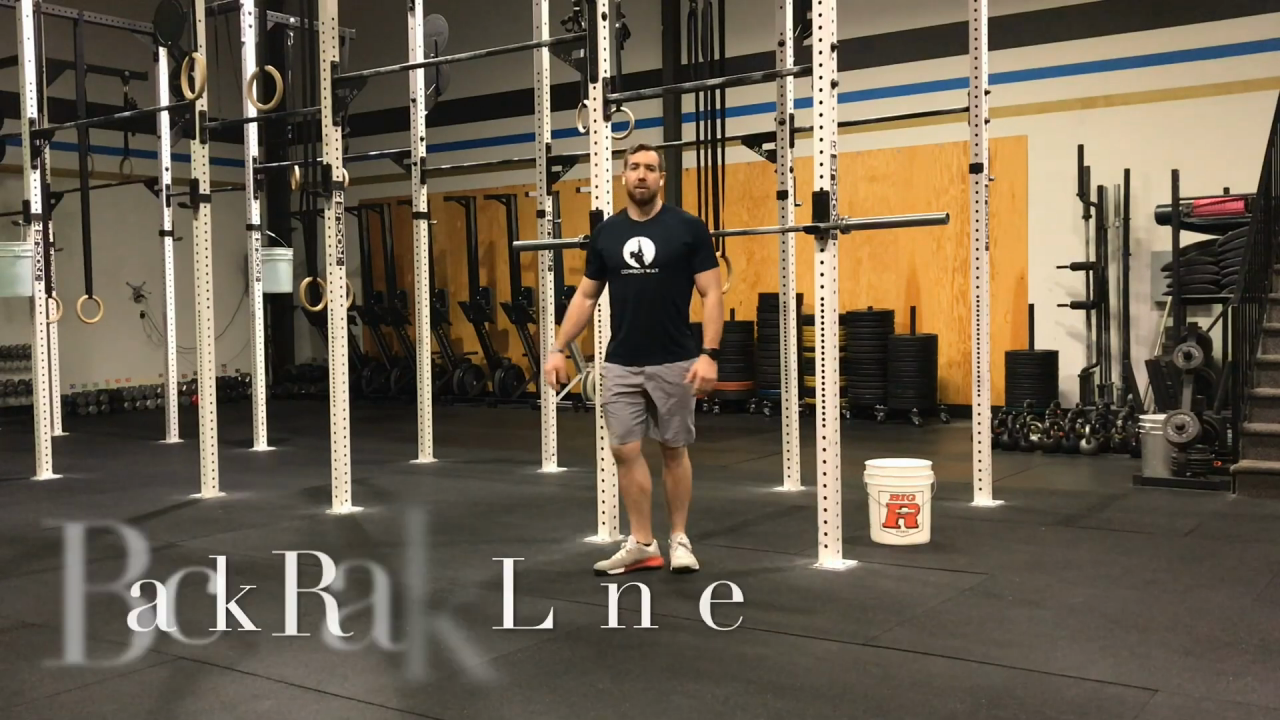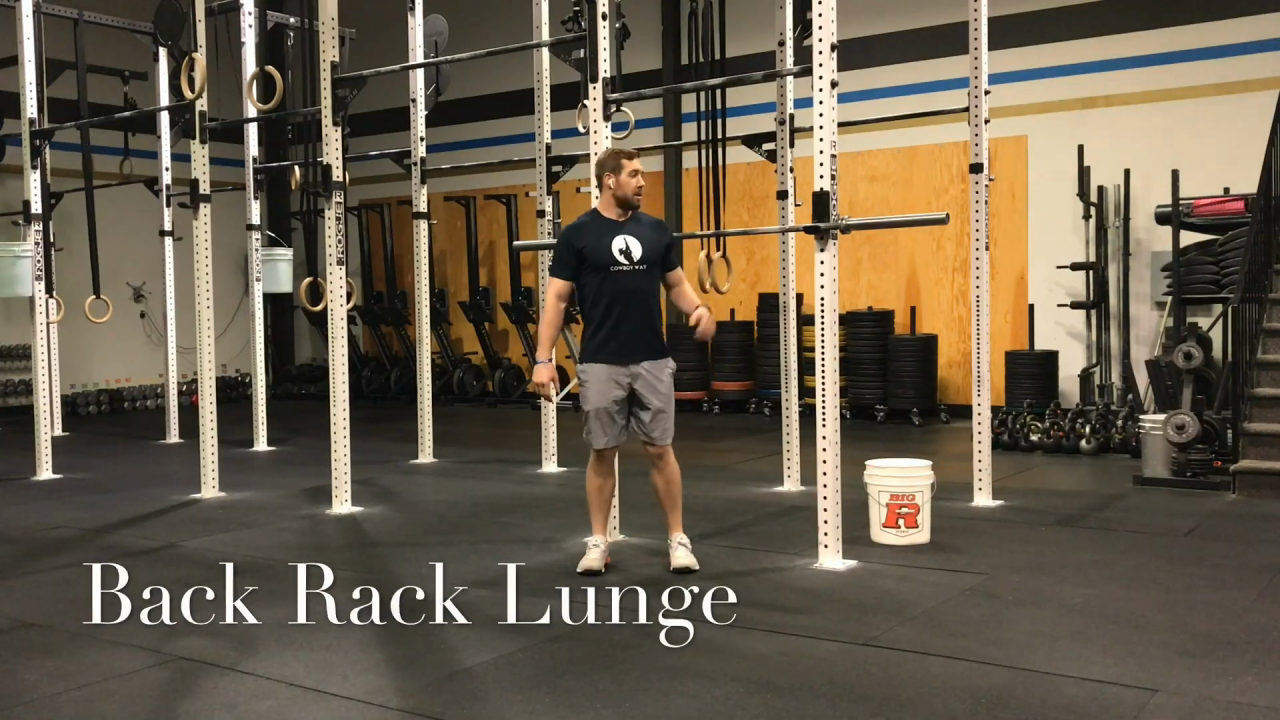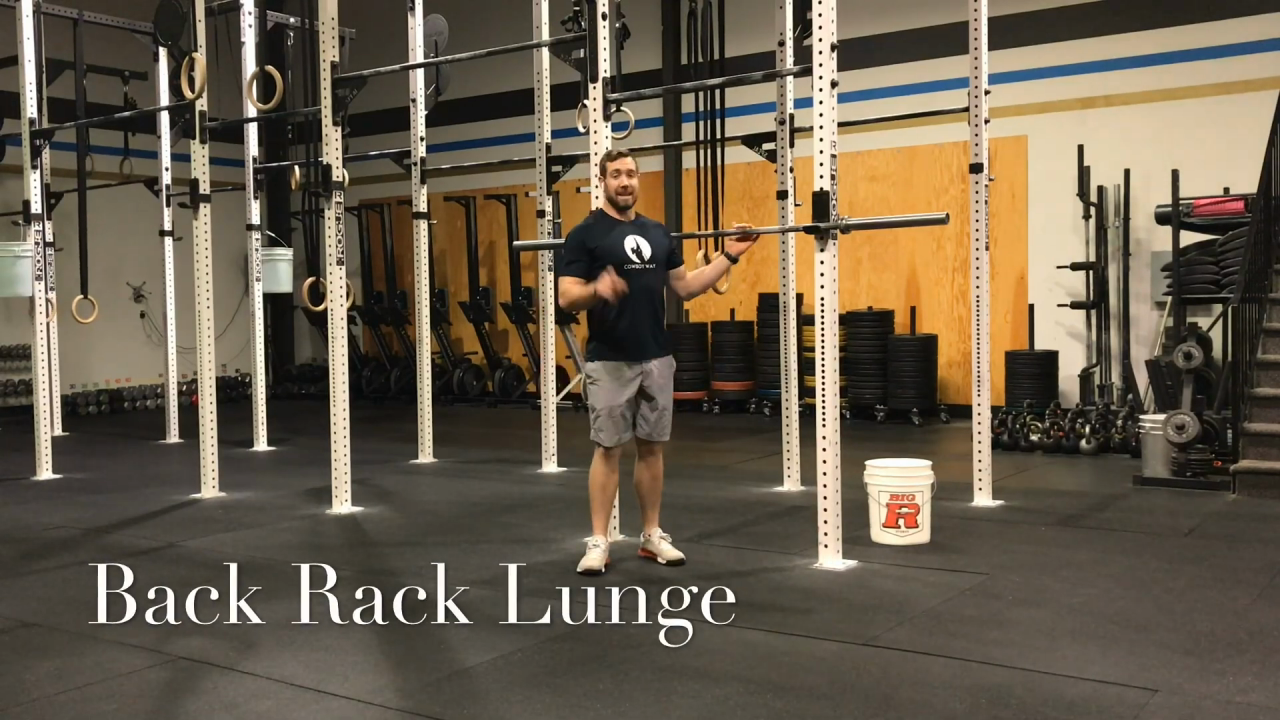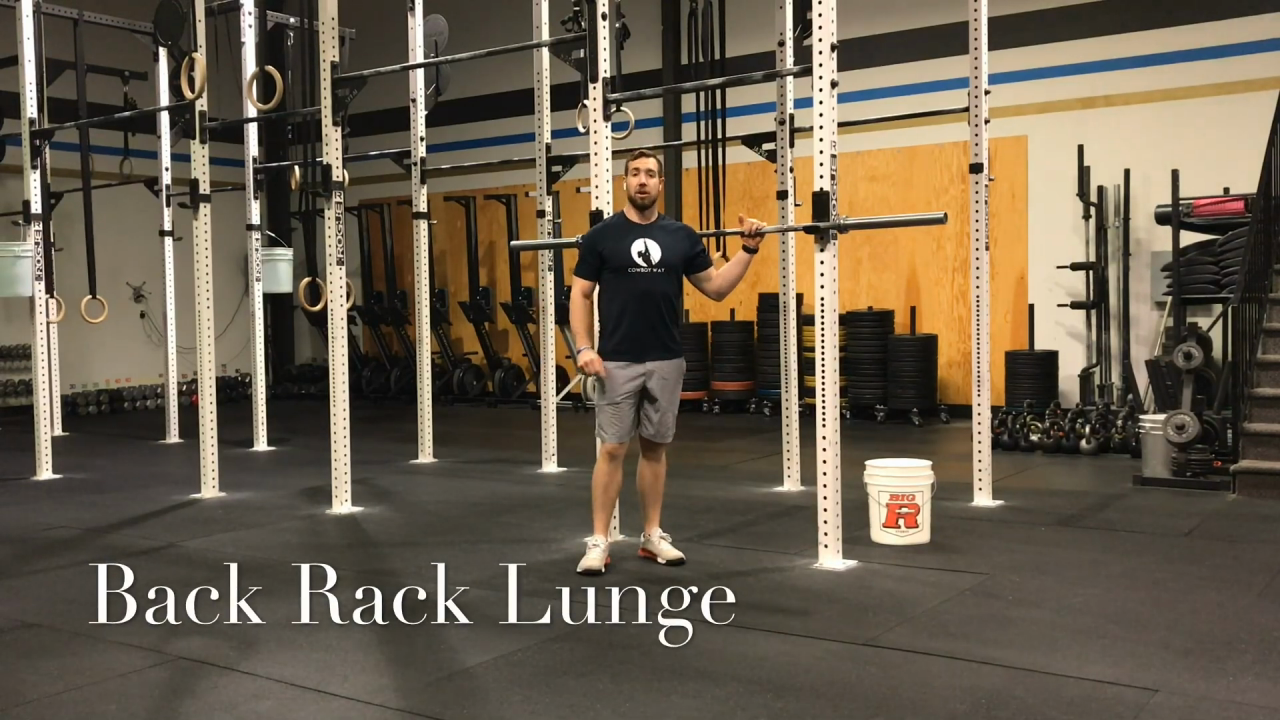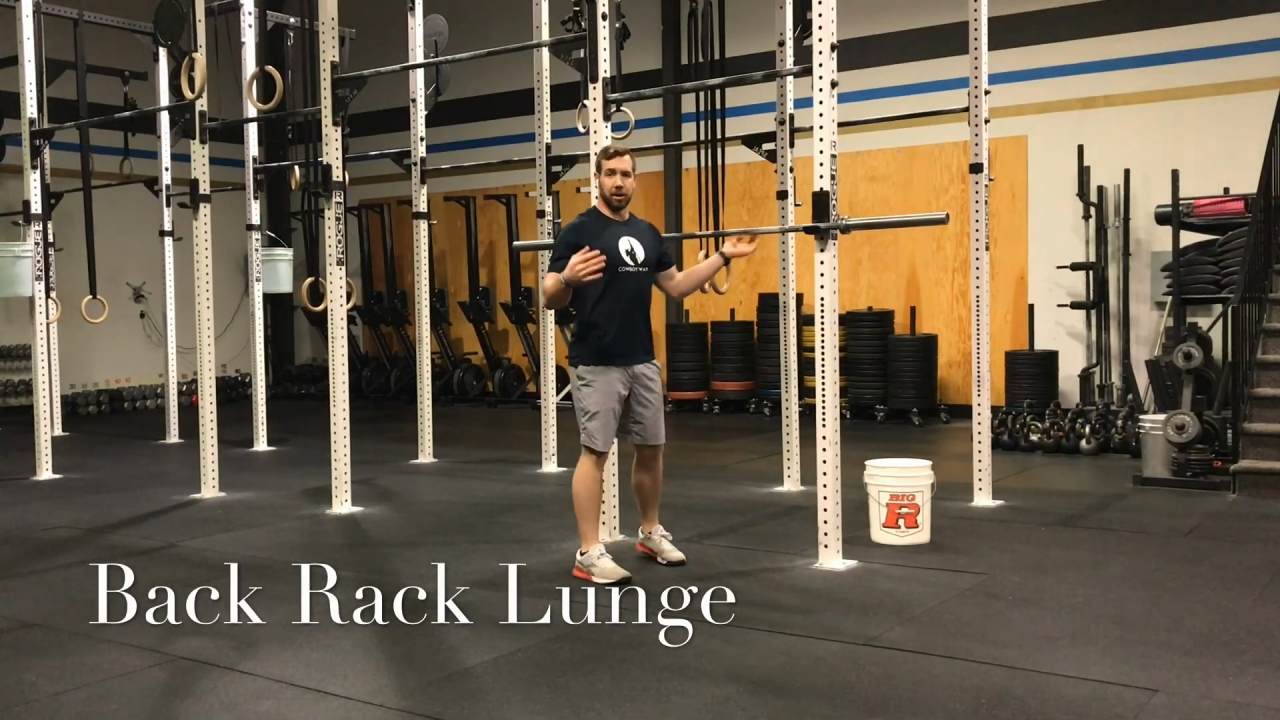
dt=1s
person 1, frame 1
left shoulder: (688, 228)
right shoulder: (606, 233)
left elbow: (711, 292)
right elbow: (586, 296)
left wrist: (708, 353)
right wrist: (558, 349)
left hip: (674, 363)
right hip: (621, 363)
left knee: (674, 449)
right knee: (626, 450)
left ankle: (678, 538)
right ankle: (642, 544)
person 1, frame 2
left shoulder: (657, 230)
right shoulder: (578, 234)
left elbow: (677, 285)
right elbow: (555, 299)
left wrist: (699, 309)
right wrist: (543, 358)
left hip: (653, 361)
right hip: (600, 364)
left knee: (659, 449)
right knee: (602, 451)
left ankle: (678, 539)
right ankle: (598, 541)
person 1, frame 3
left shoulder: (657, 232)
right shoulder: (588, 234)
left elbow: (686, 287)
right elbow: (565, 298)
left wrist: (729, 255)
right wrist: (595, 290)
left hip: (657, 358)
right hip: (610, 361)
left knee: (651, 446)
right knee: (608, 449)
left ankle: (652, 535)
right ankle: (598, 541)
person 1, frame 4
left shoulder: (681, 236)
right shoulder: (602, 235)
left elbow: (716, 287)
right elbow: (580, 295)
left wrist: (748, 249)
right wrist: (583, 347)
left hip: (666, 360)
right hip: (617, 361)
left knee: (655, 447)
right knee: (612, 449)
left ankle: (652, 535)
right ankle: (598, 541)
person 1, frame 5
left shoulder: (648, 233)
right shoulder: (578, 232)
left elbow: (674, 285)
right elbow: (550, 297)
left wrist: (721, 258)
right wrist: (568, 277)
left hip: (642, 361)
right hip: (597, 364)
left knee: (650, 448)
right knee: (596, 451)
left ankle: (650, 532)
right ankle: (589, 553)
